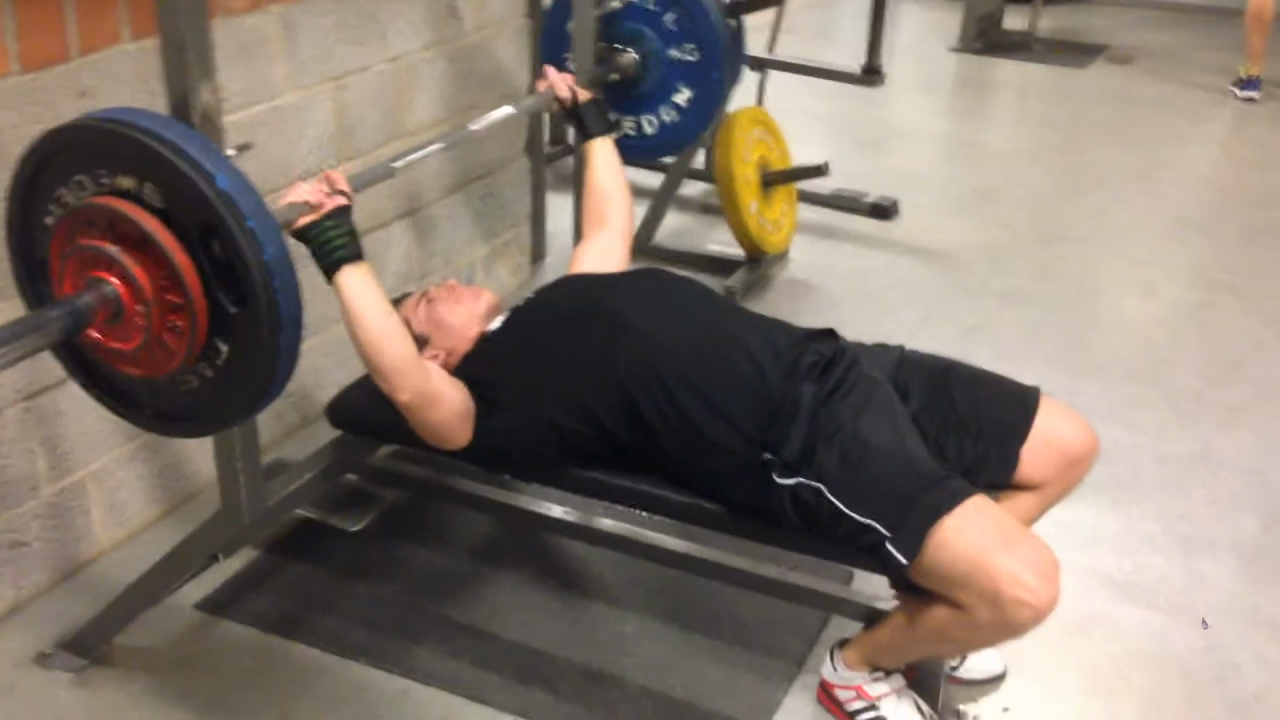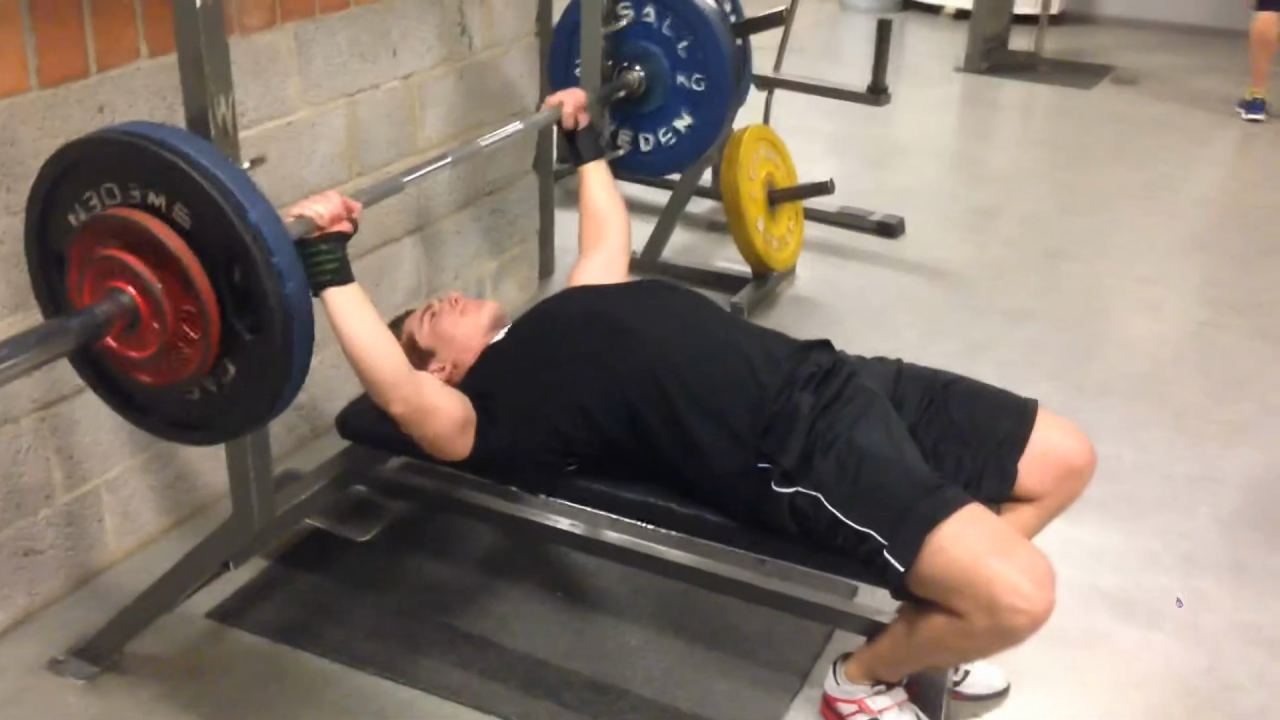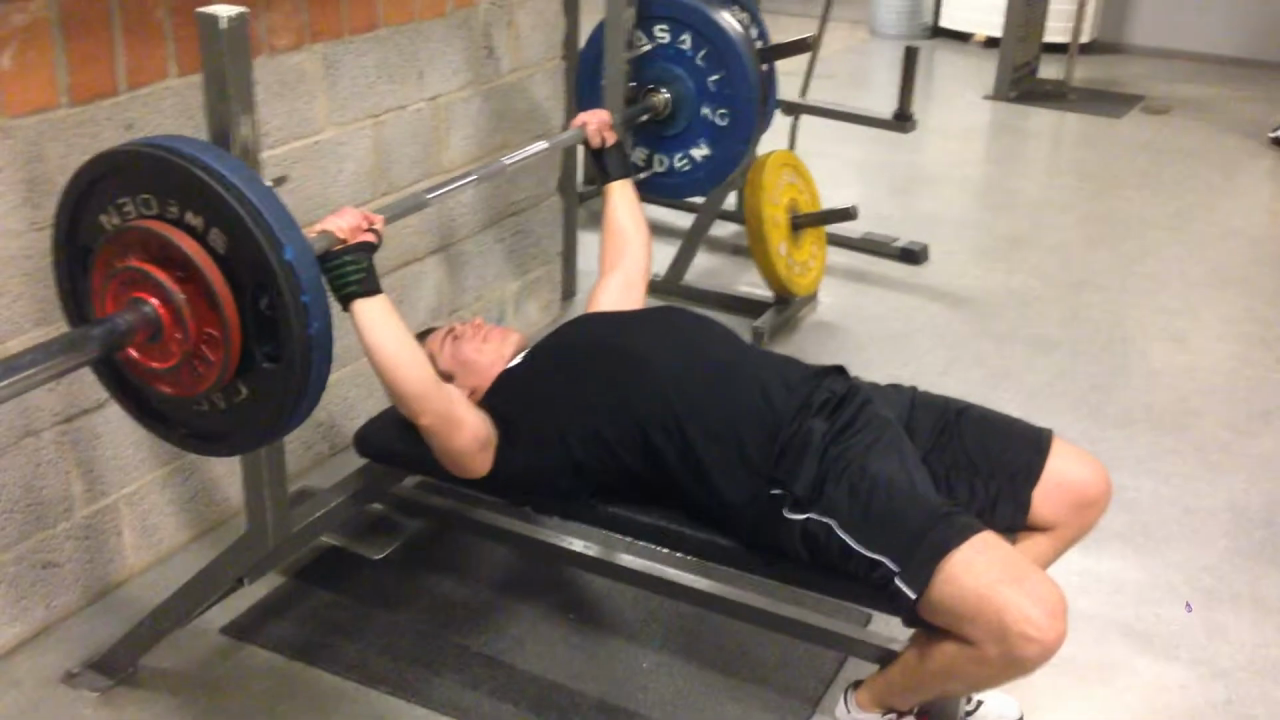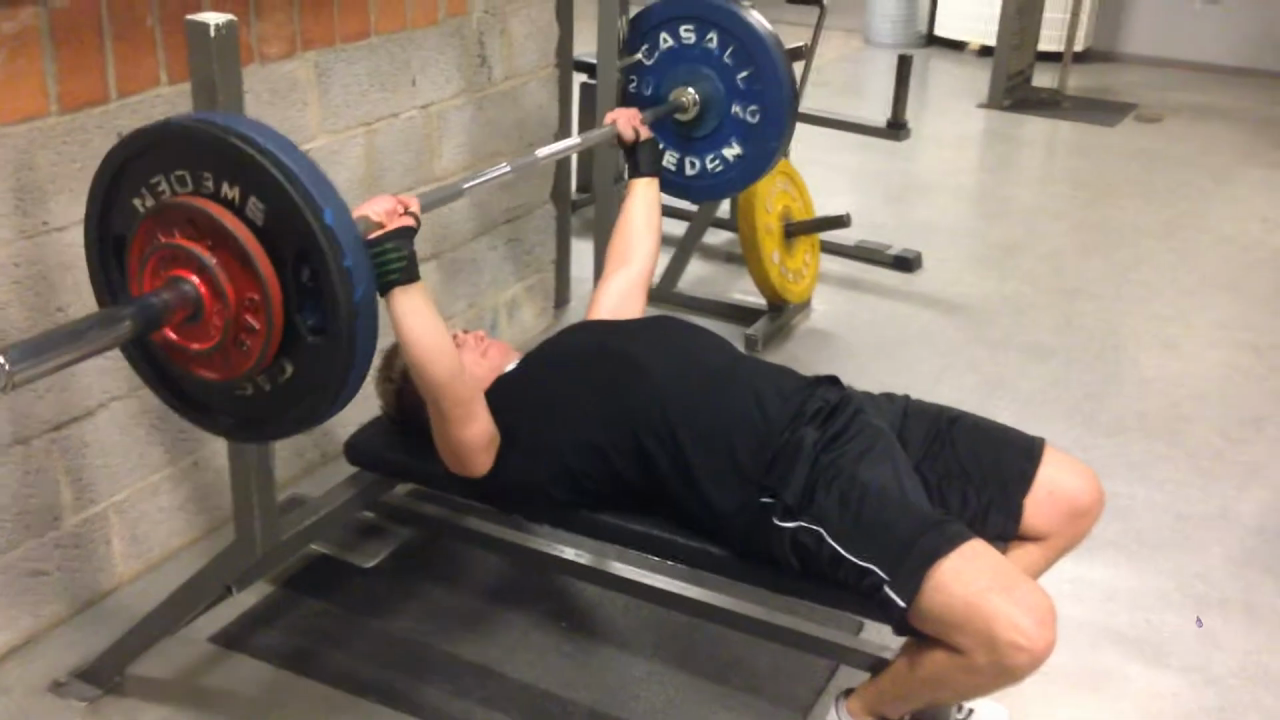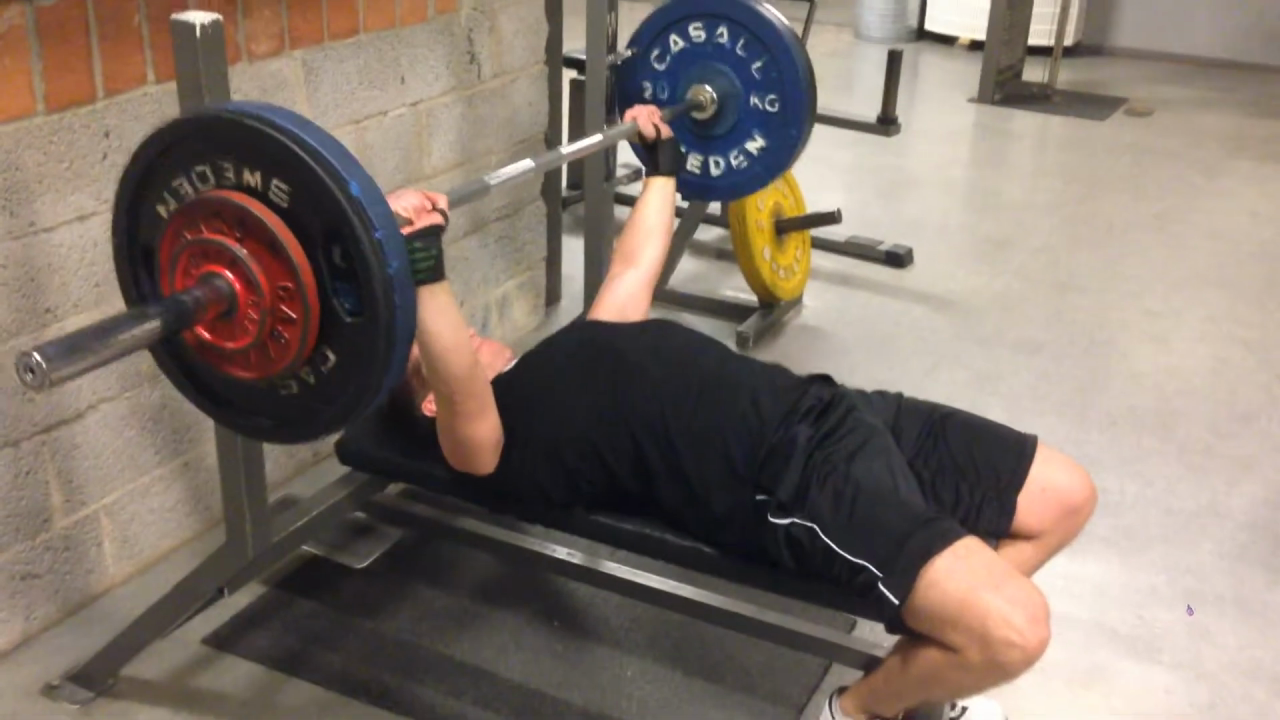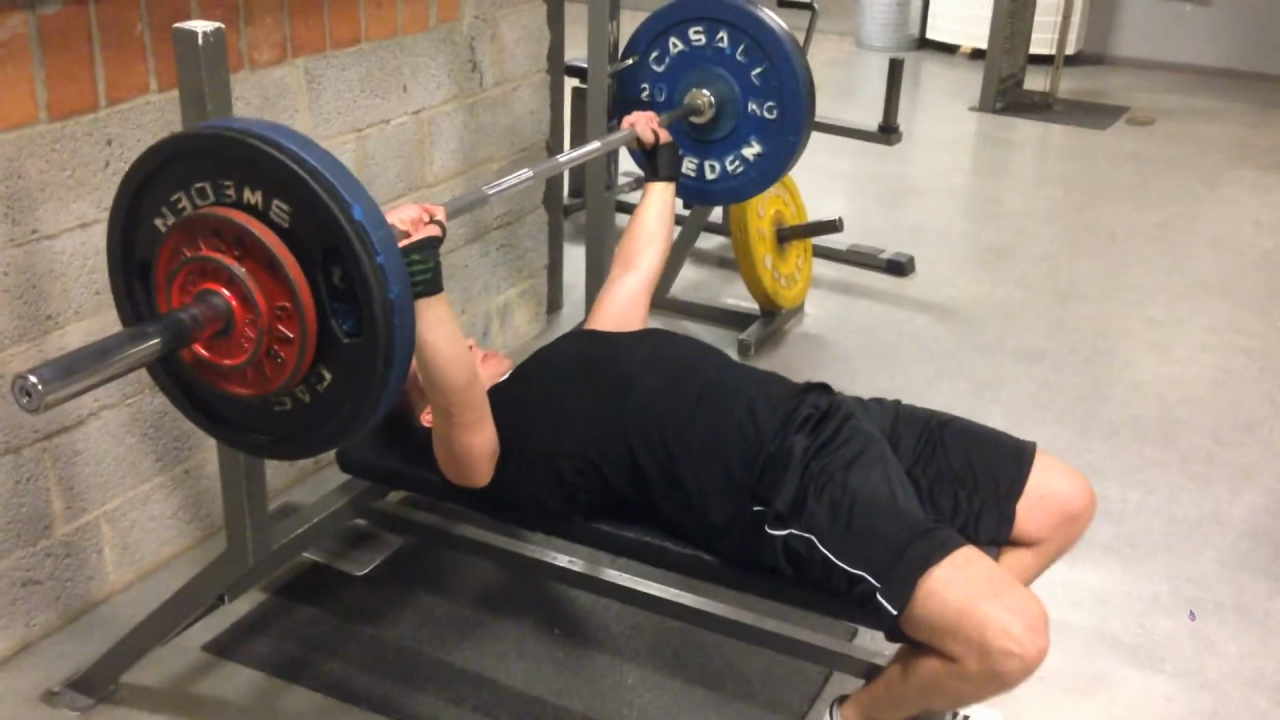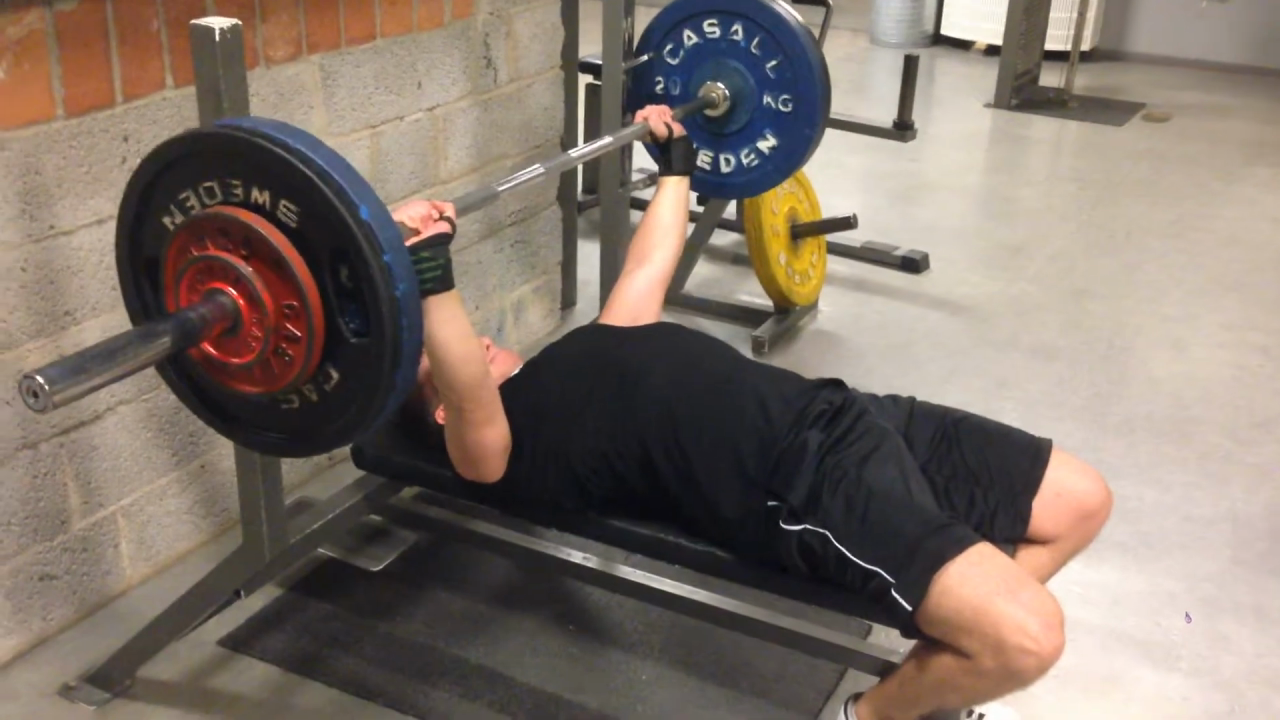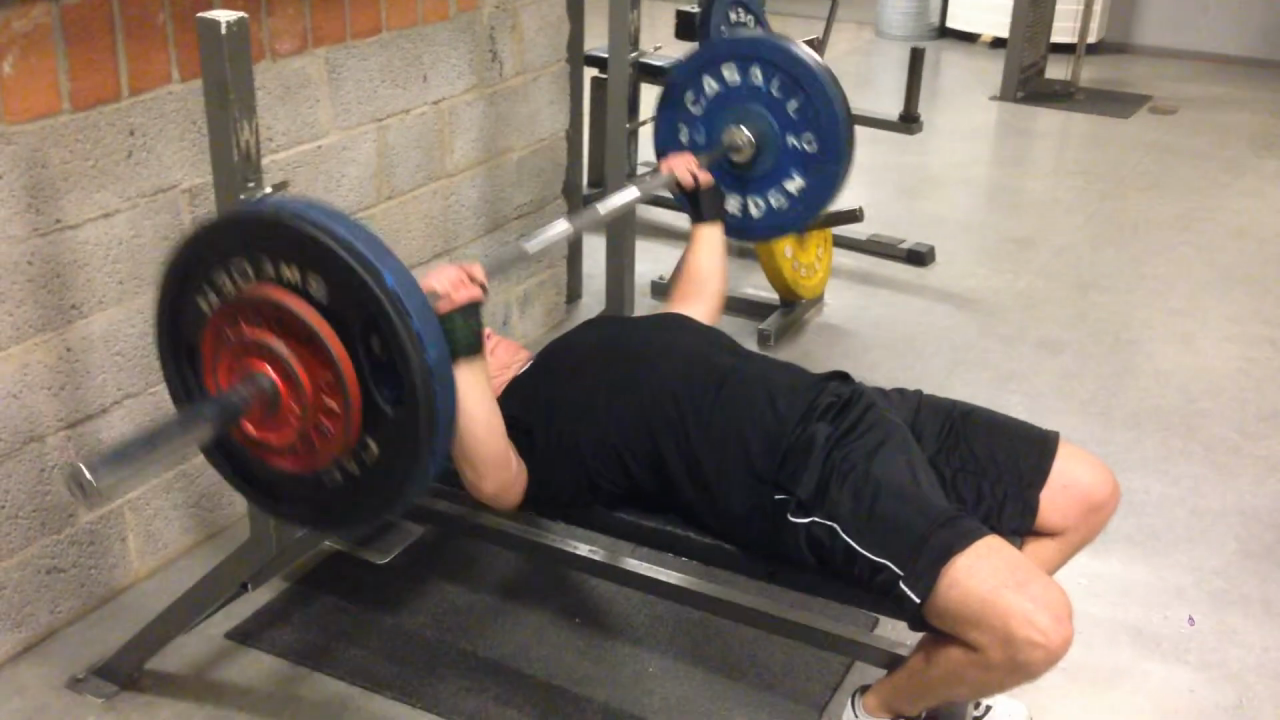
dt=0.4s
person 1, frame 1
left shoulder: (556, 308)
right shoulder: (489, 399)
left elbow: (612, 222)
right elbow: (408, 389)
left wrist: (587, 116)
right wrist: (336, 249)
left hip: (822, 367)
right hip: (793, 443)
left knee: (1067, 447)
right knee: (1019, 590)
left ankle: (927, 602)
person 1, frame 2
left shoulder: (554, 324)
right shoulder: (494, 409)
left elbow: (610, 241)
right elbow: (404, 402)
left wrist: (583, 140)
right wrist: (326, 266)
right hip: (790, 449)
left knee: (1065, 460)
right knee: (1017, 598)
left ankle: (925, 618)
person 1, frame 3
left shoulder: (572, 348)
right shoulder: (508, 432)
left elbow: (628, 264)
right elbow: (428, 412)
left wrist: (611, 159)
right wrist: (354, 279)
right hip: (803, 475)
left knee: (1081, 490)
right knee: (1028, 627)
left ankle: (937, 654)
person 1, frame 4
left shoulder: (567, 355)
right shoulder: (500, 438)
left elbow: (629, 268)
right elbow: (447, 398)
left wrist: (641, 160)
right wrist: (394, 268)
right hip: (790, 483)
left knee: (1073, 501)
right knee: (1016, 637)
person 1, frame 5
left shoulder: (566, 353)
right shoulder: (490, 436)
left elbow: (635, 266)
right elbow: (462, 397)
left wrist: (661, 161)
right wrist: (421, 262)
right hip: (786, 480)
left knee: (1066, 497)
right knee: (1010, 635)
person 1, frame 6
left shoulder: (563, 362)
right shoulder: (491, 444)
left elbow: (633, 274)
right elbow: (457, 399)
left wrist: (660, 167)
right wrist: (418, 274)
right hip: (787, 489)
left knee: (1066, 504)
right knee: (1009, 644)
person 1, frame 7
left shoulder: (577, 358)
right shoulder: (506, 442)
left elbow: (650, 266)
right elbow: (469, 398)
left wrist: (674, 157)
right wrist: (429, 271)
right hip: (801, 484)
left knee: (1083, 503)
right knee: (1025, 642)
person 1, frame 8
left shoulder: (578, 361)
right shoulder: (516, 429)
left elbow: (697, 307)
right elbow: (491, 478)
left wrist: (705, 205)
right wrist: (453, 333)
right hip: (805, 479)
left knee: (1089, 494)
right knee: (1032, 632)
